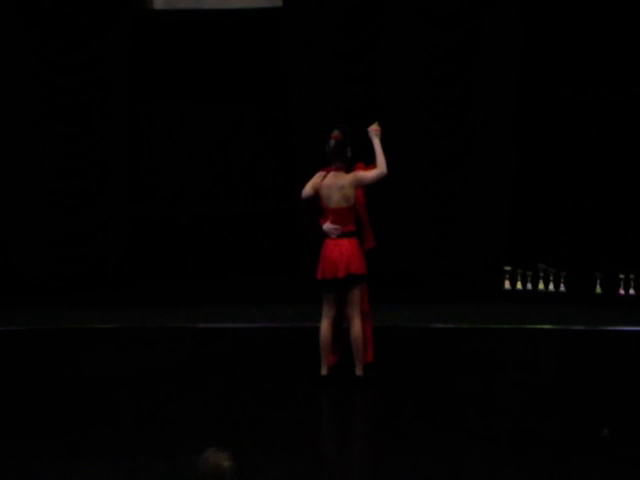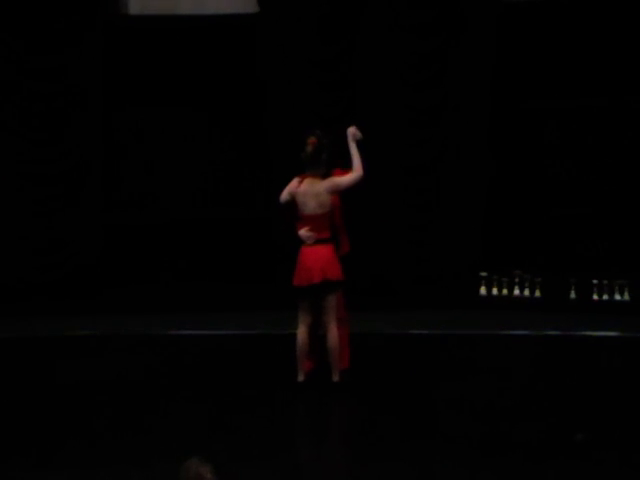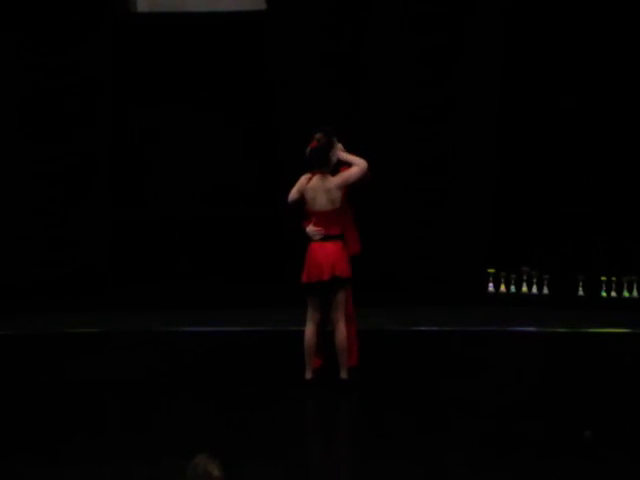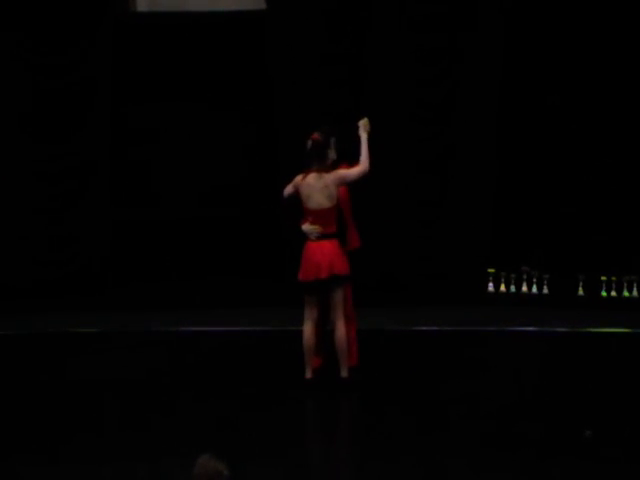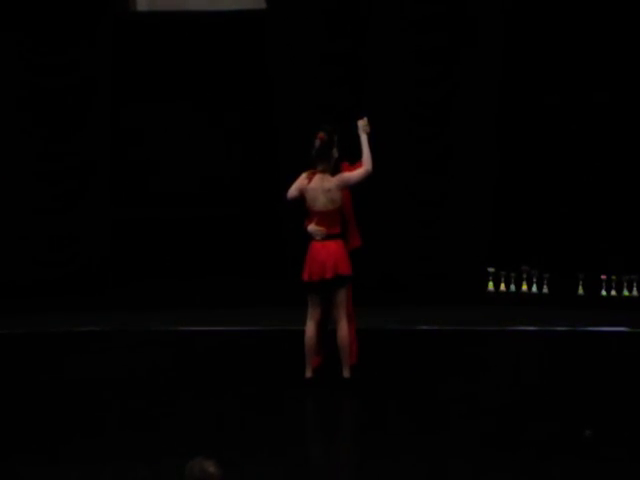
dt=1s
person 1, frame 1
left shoulder: (319, 178)
right shoulder: (353, 179)
left elbow: (303, 198)
right elbow: (383, 170)
right wrist: (375, 139)
left hip: (329, 250)
right hip: (351, 249)
left knee: (328, 314)
right knee: (354, 315)
left ankle: (324, 370)
right ankle: (358, 371)
person 1, frame 2
left shoulder: (296, 184)
right shoulder: (328, 185)
left elbow: (281, 204)
right elbow: (359, 173)
right wrist: (351, 142)
left hip: (305, 257)
right hip: (326, 255)
left knee: (304, 322)
right knee: (330, 322)
left ankle: (301, 375)
right ankle: (335, 376)
person 1, frame 3
left shoulder: (305, 180)
right shoulder: (338, 182)
left elbow: (289, 203)
right elbow: (363, 165)
right wrist: (342, 154)
left hip: (315, 253)
right hip: (336, 252)
left knee: (312, 318)
right knee: (339, 319)
left ankle: (309, 372)
right ankle: (343, 373)
person 1, frame 4
left shoulder: (300, 180)
right shoulder: (335, 178)
left elbow: (283, 197)
right elbow: (365, 167)
right wrist: (363, 135)
left hip: (311, 251)
right hip: (332, 250)
left knee: (310, 317)
right knee: (338, 317)
left ankle: (309, 372)
right ankle: (344, 372)
person 1, frame 5
left shoulder: (305, 180)
right shoulder: (338, 181)
left elbow: (289, 196)
right elbow: (368, 168)
right wrist: (363, 135)
left hip: (315, 251)
right hip: (337, 251)
left knee: (313, 317)
right knee: (341, 317)
left ankle: (309, 371)
right ankle: (346, 372)
person 2, frame 1
left shoulder: (358, 171)
right wrist: (323, 224)
left hip: (357, 244)
left knee: (361, 302)
left ankle: (366, 357)
right ankle: (332, 354)
person 2, frame 2
left shoulder: (335, 177)
right wrist: (298, 231)
left hip: (333, 250)
left knee: (337, 307)
left ankle: (341, 362)
right ankle: (310, 359)
person 2, frame 3
left shoulder: (343, 172)
left elbow: (364, 178)
left wrist: (345, 157)
right wrist: (307, 227)
left hip: (342, 246)
left knee: (345, 304)
left ankle: (349, 359)
right ankle: (317, 358)
person 2, frame 4
left shoulder: (341, 171)
right wrist: (303, 226)
left hip: (341, 246)
left knee: (346, 304)
left ankle: (350, 357)
right ankle: (317, 356)
person 2, frame 5
left shoulder: (344, 171)
right wrist: (308, 226)
left hip: (343, 245)
left knee: (345, 303)
left ankle: (350, 358)
right ankle: (317, 355)
